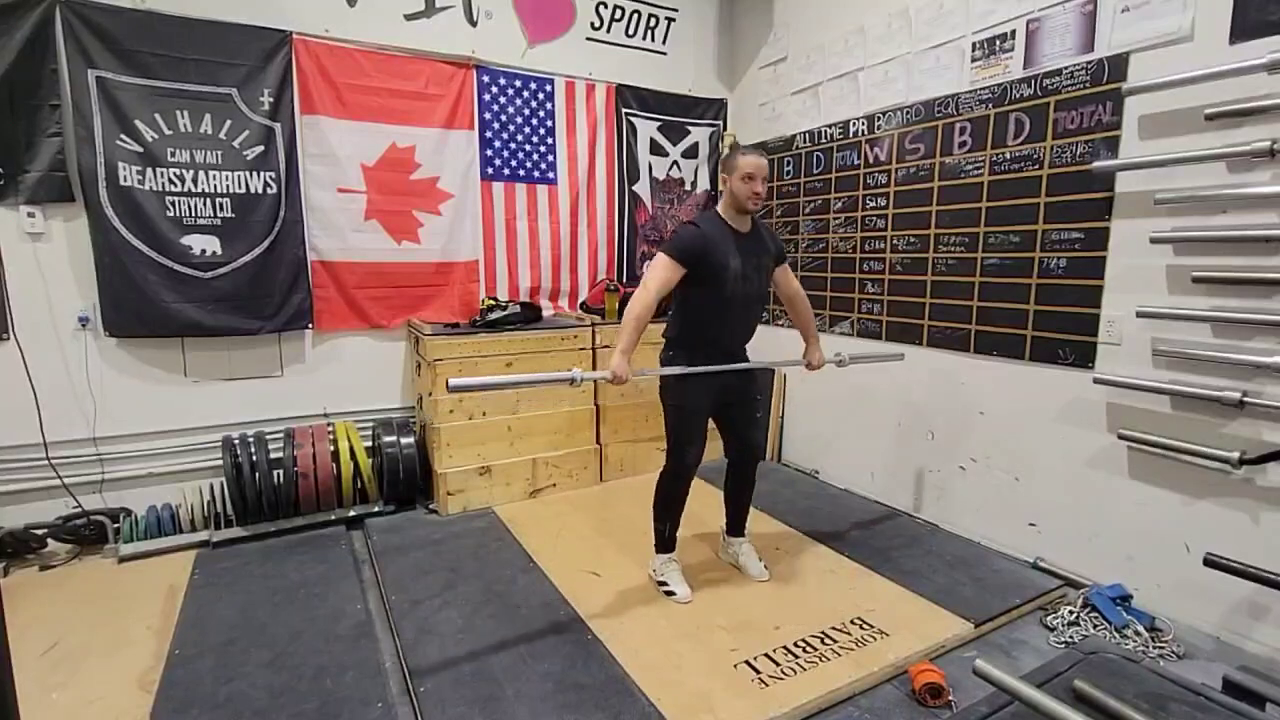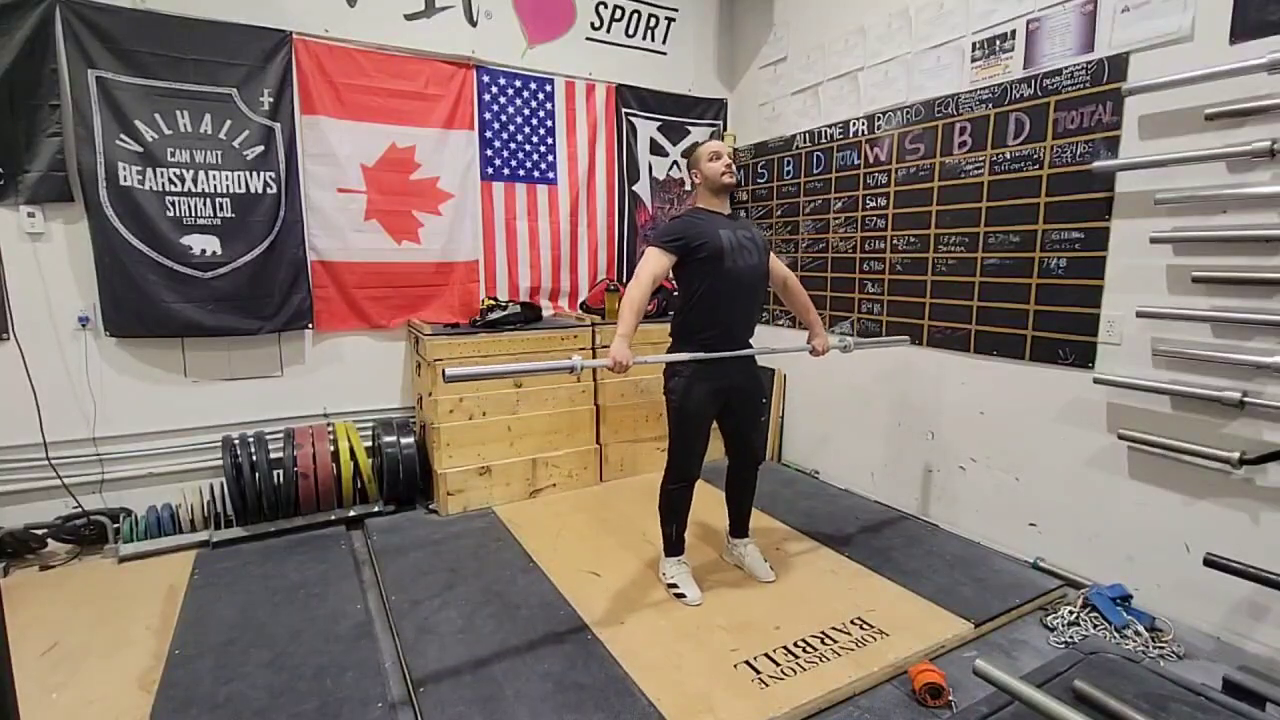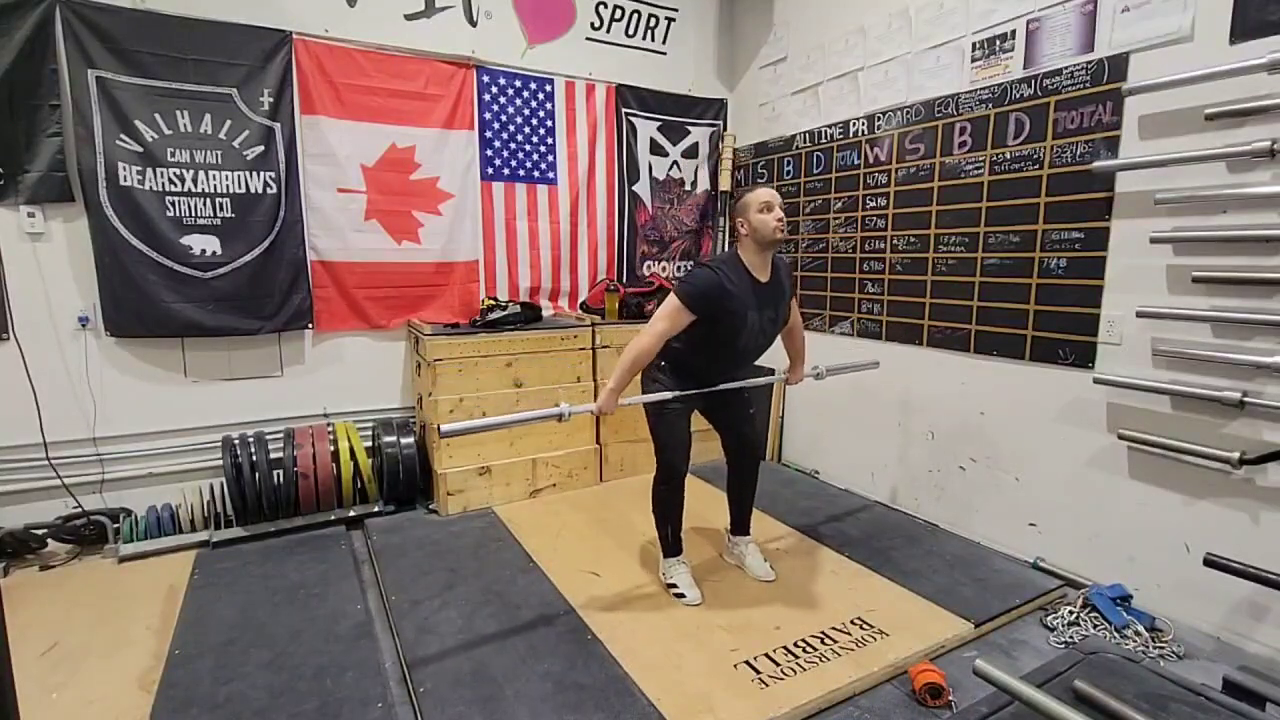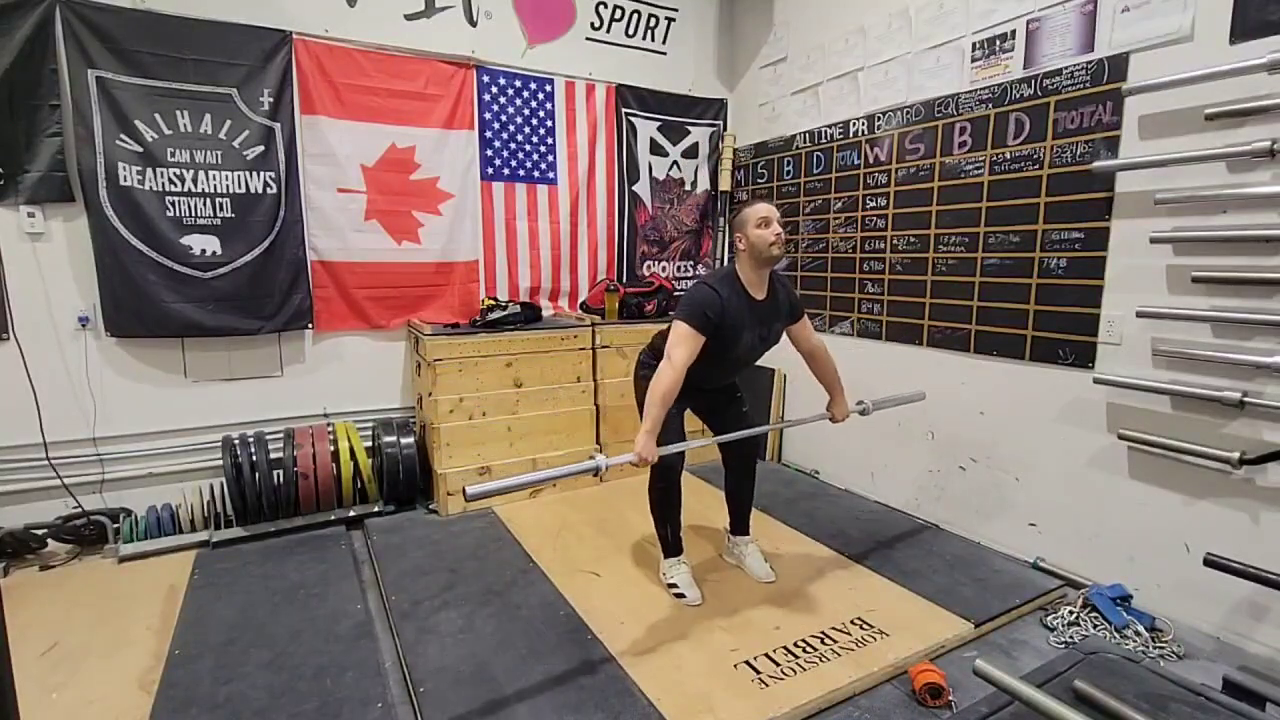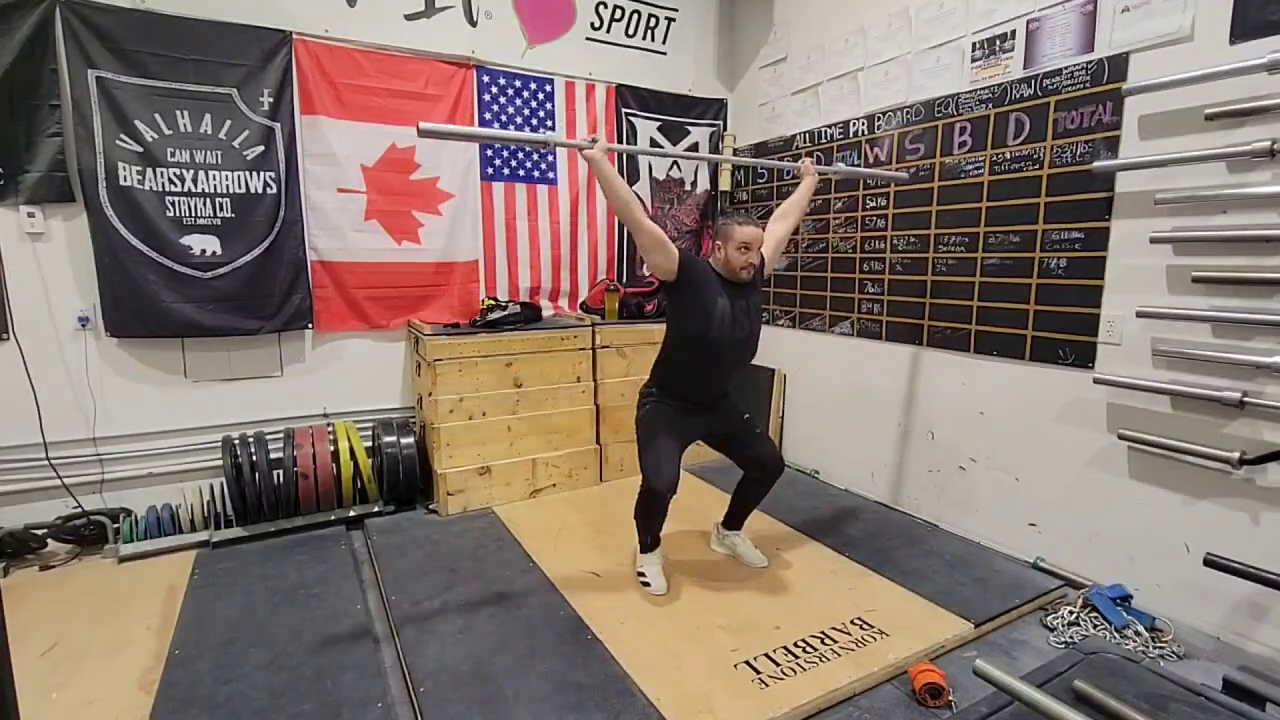
dt=1s
person 1, frame 1
left shoulder: (767, 241)
right shoulder: (696, 236)
left elbow: (792, 294)
right elbow: (650, 291)
left wrist: (812, 344)
right wrist: (622, 353)
left hip: (734, 364)
right hip: (687, 367)
left knee: (748, 453)
right knee: (683, 460)
left ankle: (734, 540)
right ankle: (664, 557)
person 1, frame 2
left shoulder: (749, 231)
right shoulder: (684, 227)
left elbow: (784, 280)
right elbow: (643, 280)
left wrist: (816, 328)
right wrist: (622, 340)
left hip: (741, 363)
right hip: (694, 367)
left knee: (748, 457)
right knee: (684, 467)
left ankle: (738, 541)
right ankle: (673, 559)
person 1, frame 3
left shoulder: (782, 275)
right shoulder: (713, 279)
left elbow: (792, 323)
right elbow: (655, 333)
left wrist: (797, 366)
right wrist: (613, 389)
left hip: (724, 379)
right hip: (673, 377)
left knee: (749, 449)
right knee: (674, 464)
left ankle: (739, 541)
right ankle: (672, 561)
person 1, frame 4
left shoulder: (782, 294)
right shoulder: (711, 295)
left elbow: (813, 347)
right elbow: (674, 364)
left wrist: (837, 398)
right wrist: (647, 436)
left hip: (717, 380)
right hip: (663, 376)
left knee: (744, 449)
right knee: (668, 462)
left ankle: (738, 541)
right ankle: (672, 560)
person 1, frame 5
left shoulder: (754, 276)
right shoulder: (689, 277)
left elbow: (783, 222)
right elbow: (639, 222)
left wrist: (809, 180)
right wrist: (599, 163)
left hip: (717, 403)
right hip: (667, 404)
left knee: (767, 463)
right knee: (660, 484)
left ankle: (728, 533)
right ankle: (648, 554)
